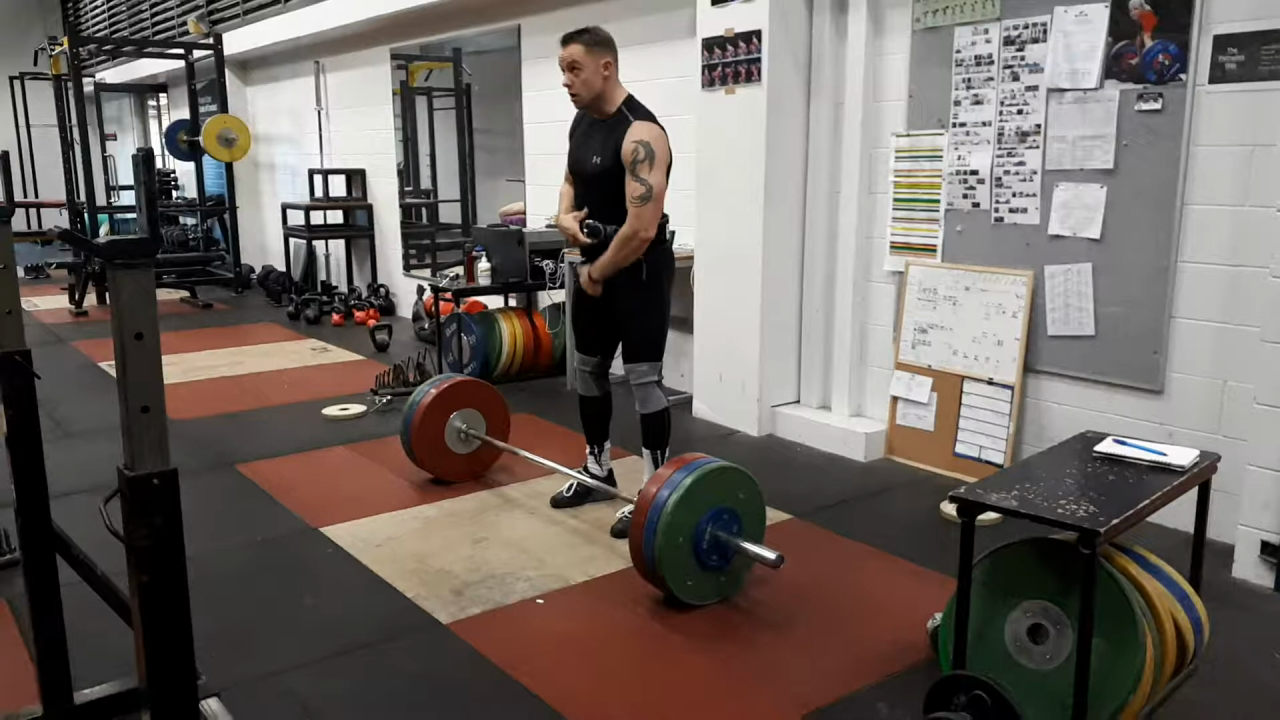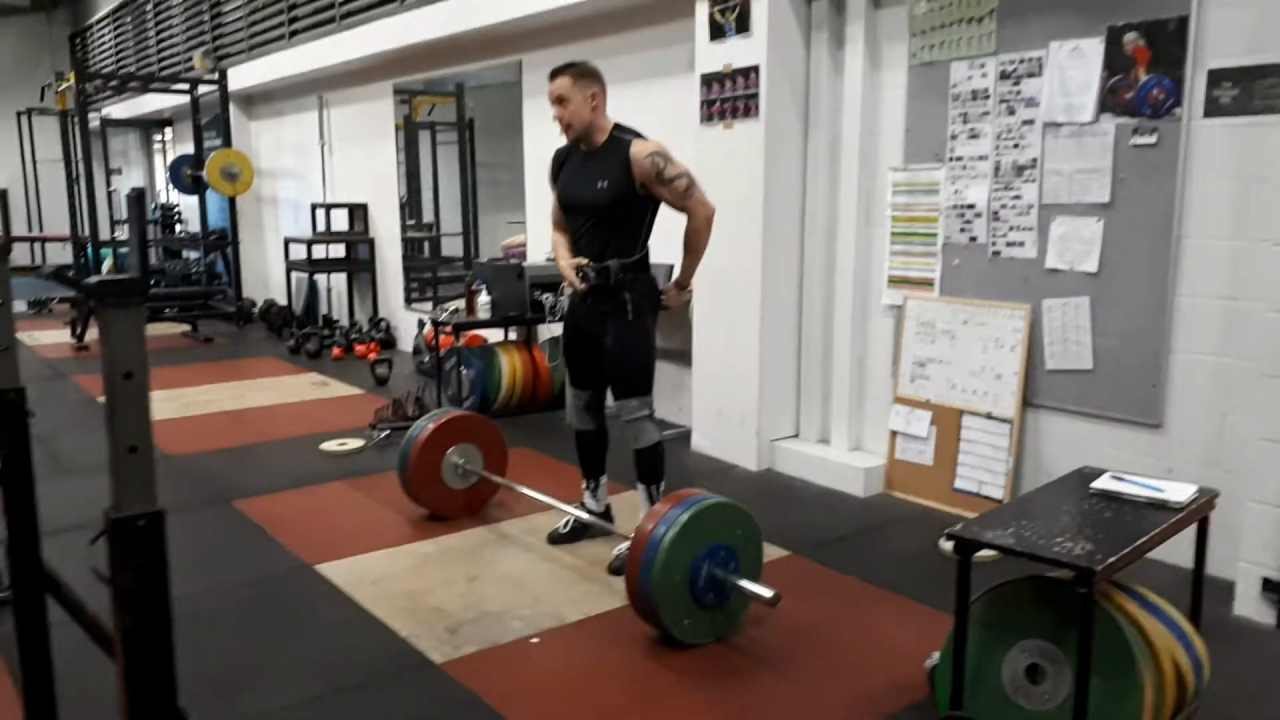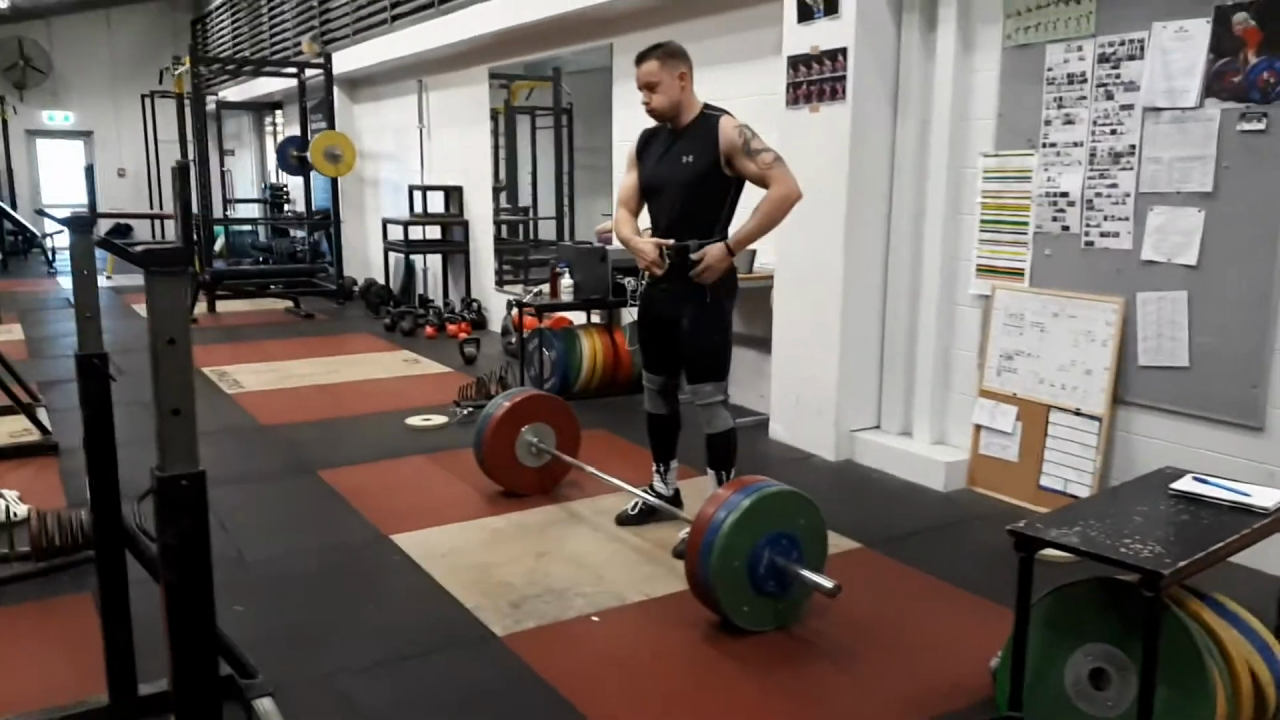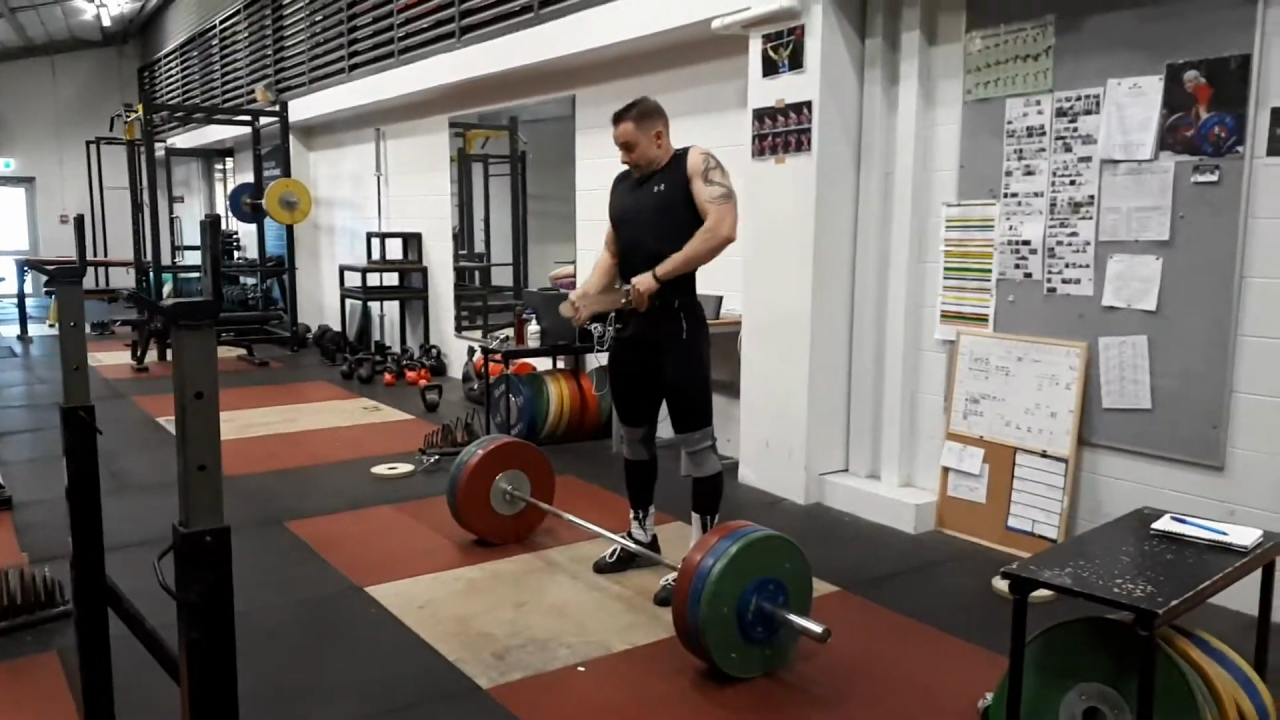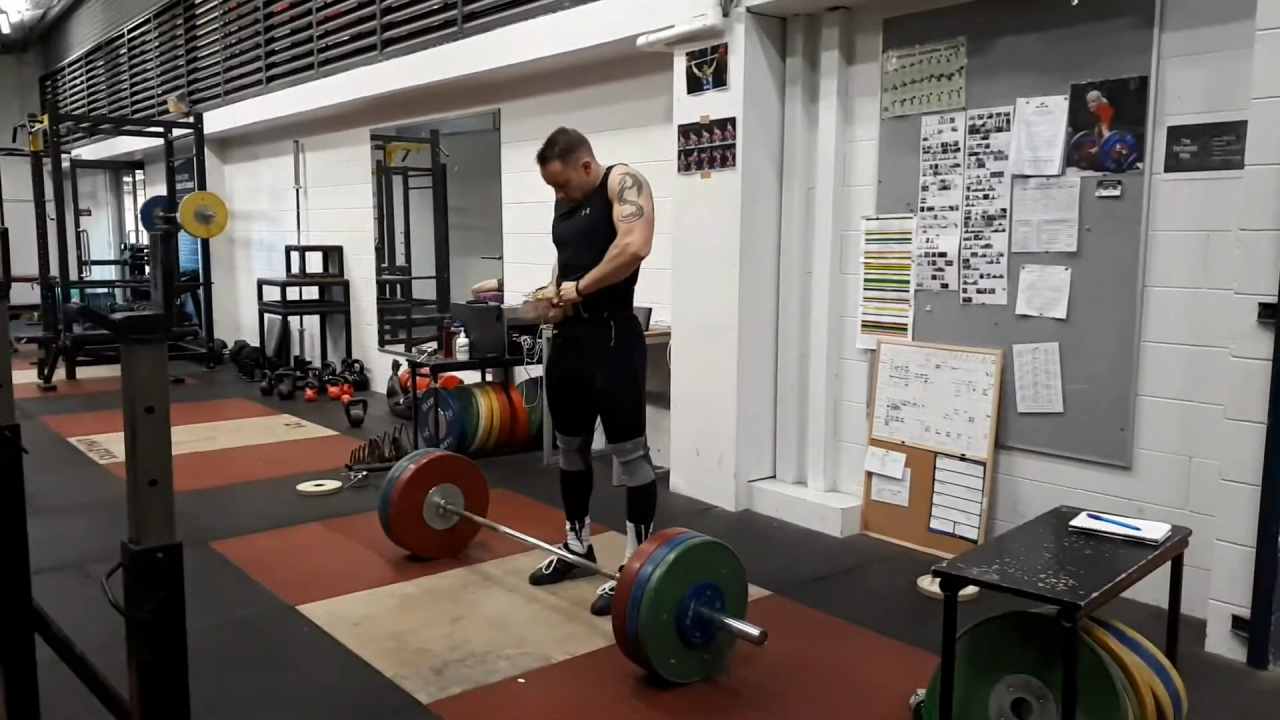
dt=1s
person 1, frame 1
left shoulder: (640, 134)
right shoulder: (582, 121)
left elbow: (642, 229)
left wrist: (598, 275)
right wrist: (565, 214)
left hip: (640, 268)
right hip: (595, 264)
left knee: (642, 377)
right knee: (588, 369)
right ankle: (597, 469)
person 1, frame 2
left shoulder: (638, 154)
right shoulder: (563, 160)
left elbow: (701, 211)
left wrist: (681, 284)
right wrist: (565, 262)
left hip: (627, 298)
right hip: (583, 298)
left knee: (634, 412)
right knee: (583, 404)
right ankle: (594, 505)
person 1, frame 3
left shoulder: (724, 132)
right shoulder: (646, 143)
left elbow: (786, 189)
right elbow: (624, 210)
left wrist: (730, 247)
right wrist: (636, 242)
left hip: (703, 284)
right hip: (659, 282)
left knee: (708, 397)
right knee: (656, 389)
right ankle: (663, 489)
person 1, frame 4
left shoulder: (697, 164)
right shoulder: (622, 184)
left elbow: (722, 227)
right elbow: (612, 250)
left wrist: (657, 276)
right wrist: (586, 293)
left hip: (678, 324)
right hip: (630, 326)
left knee: (695, 441)
right knee: (634, 436)
right ankle: (641, 535)
person 1, frame 5
left shoulder: (622, 182)
right shoulder: (567, 203)
left elbow: (634, 246)
left wrist: (580, 289)
right wrist: (554, 294)
left hip: (612, 336)
right hip: (567, 337)
left knee: (629, 452)
right knee: (571, 447)
right ankle: (577, 546)
